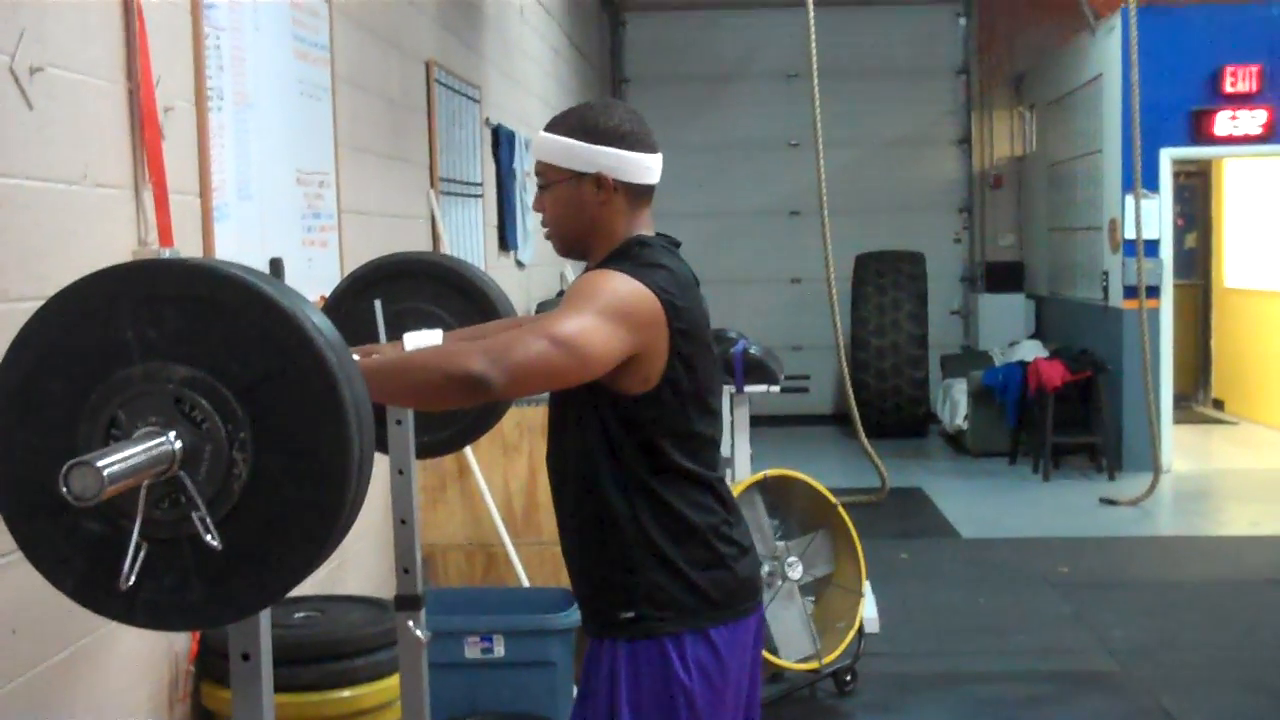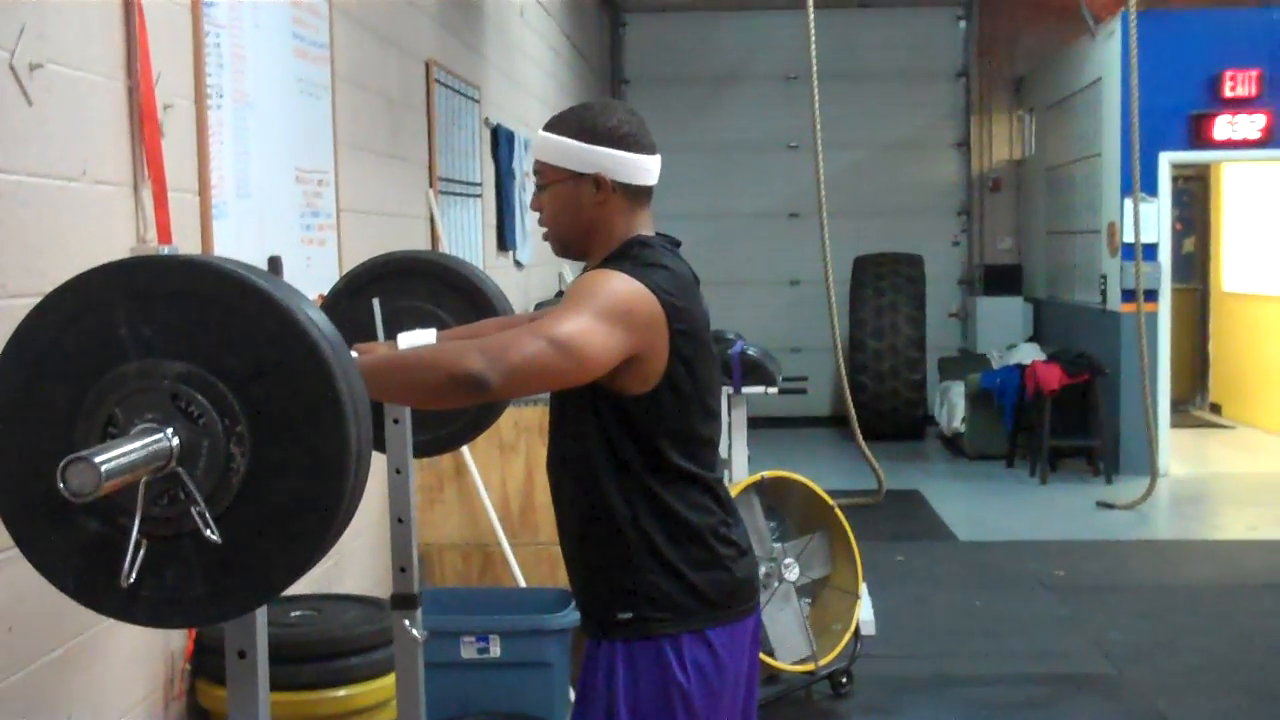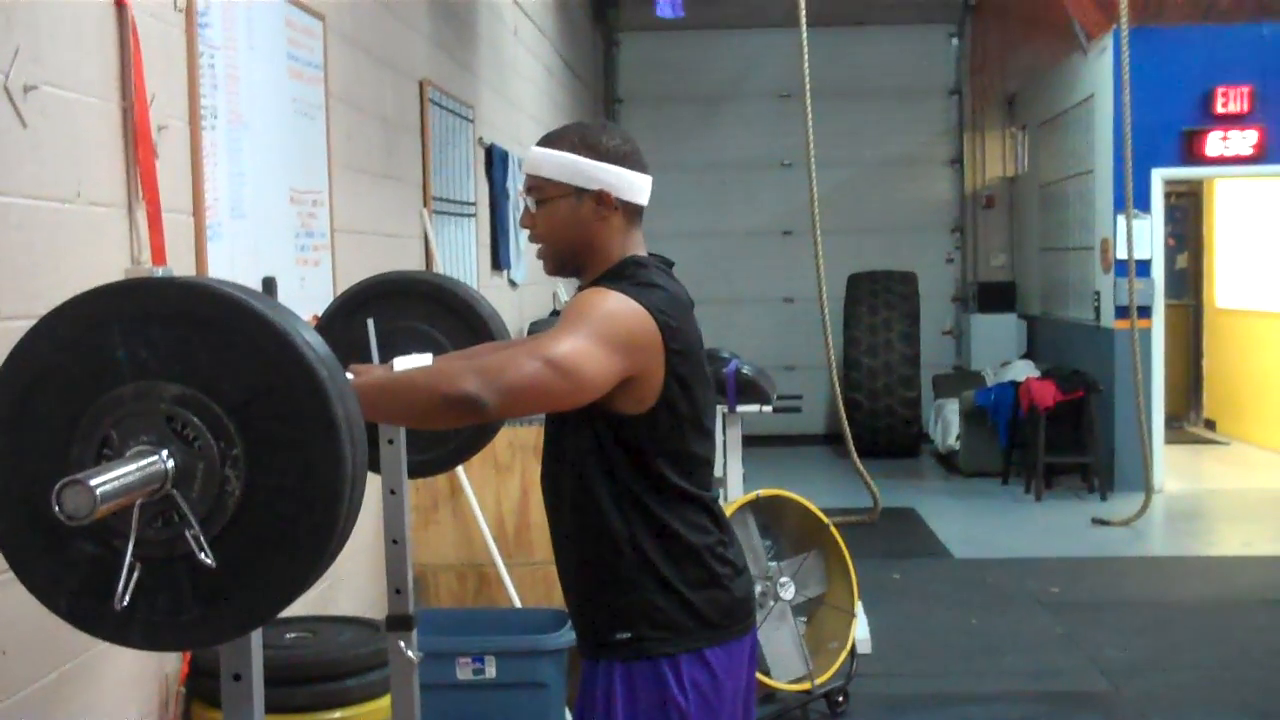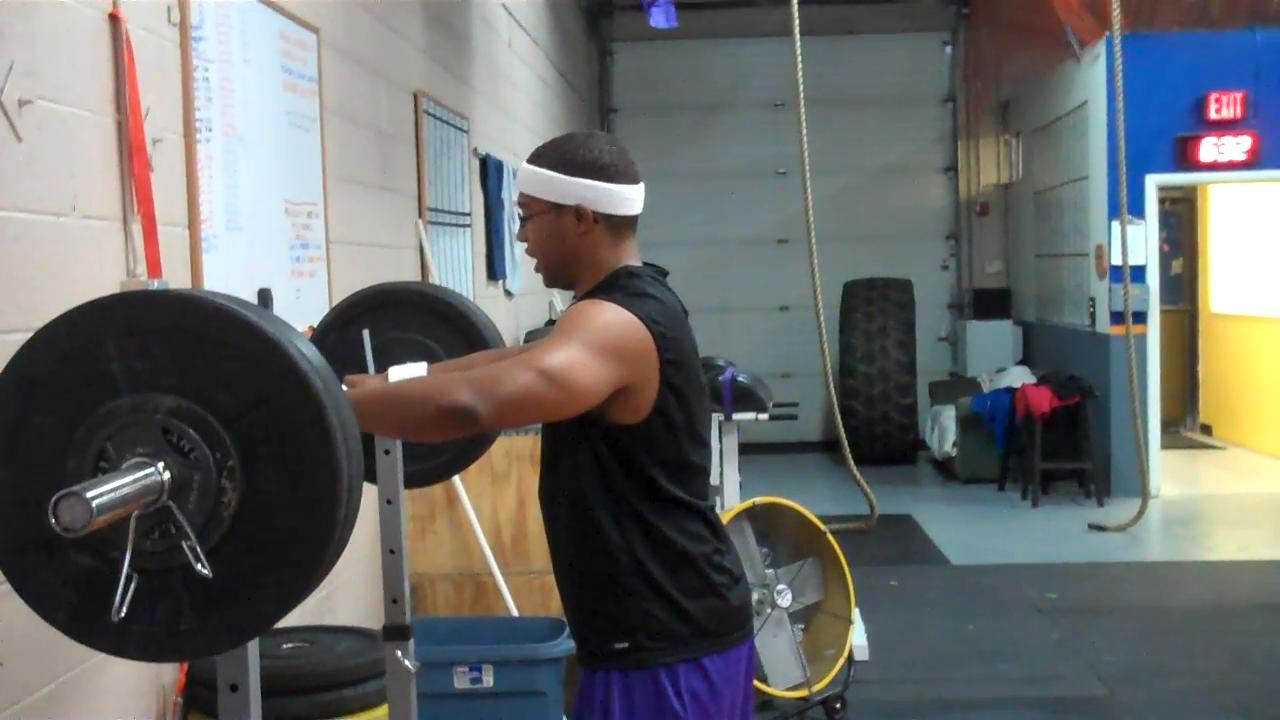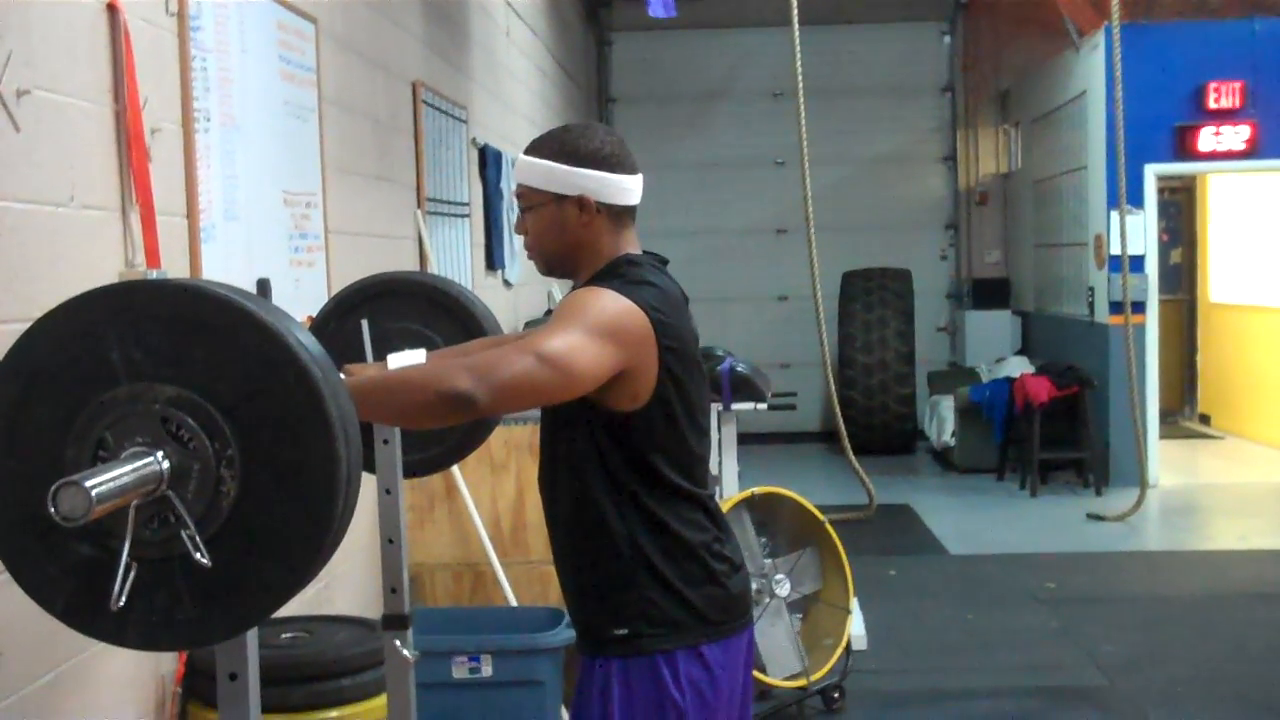
dt=0.5s
person 1, frame 1
left shoulder: (626, 295)
right shoulder: (651, 276)
left elbow: (482, 372)
right elbow: (535, 333)
right wrist: (396, 355)
left hip: (668, 615)
right hip: (703, 591)
person 1, frame 2
left shoulder: (626, 294)
right shoulder: (650, 276)
left elbow: (479, 370)
right elbow: (531, 331)
right wrist: (395, 353)
left hip: (666, 616)
right hip: (698, 594)
person 1, frame 3
left shoulder: (621, 314)
right shoulder: (641, 296)
left elbow: (475, 393)
right elbow: (522, 355)
right wrist: (389, 375)
left hip: (664, 635)
right hip: (691, 614)
person 1, frame 4
left shoulder: (615, 325)
right shoulder: (637, 304)
left elbow: (468, 403)
right elbow: (522, 362)
right wrist: (387, 385)
left hip: (662, 645)
right hip: (689, 622)
person 1, frame 5
left shoulder: (613, 312)
right shoulder: (639, 292)
left elbow: (466, 390)
right elbow: (517, 351)
right wrist: (382, 376)
left hip: (661, 632)
right hip: (690, 609)
